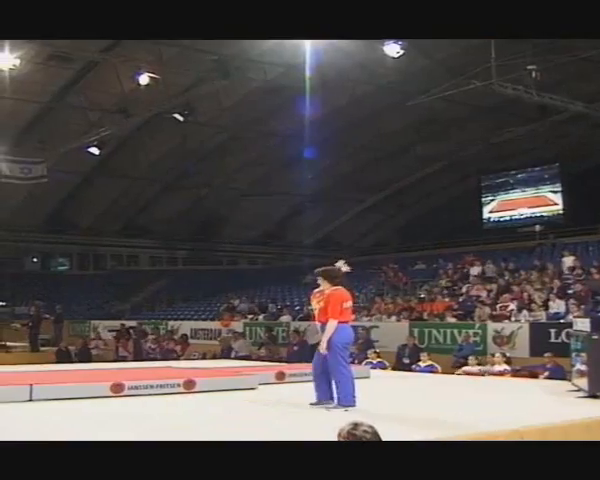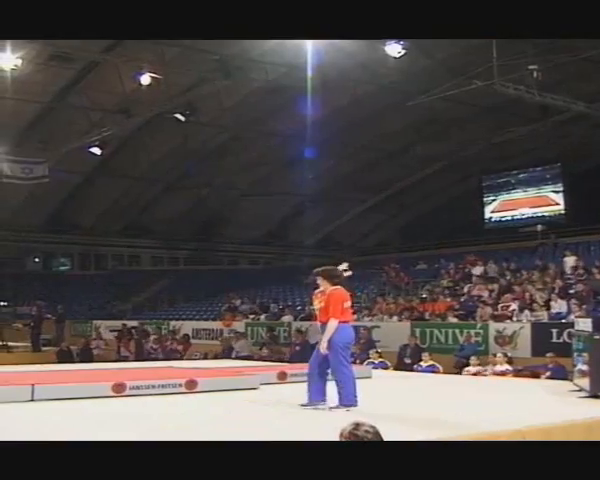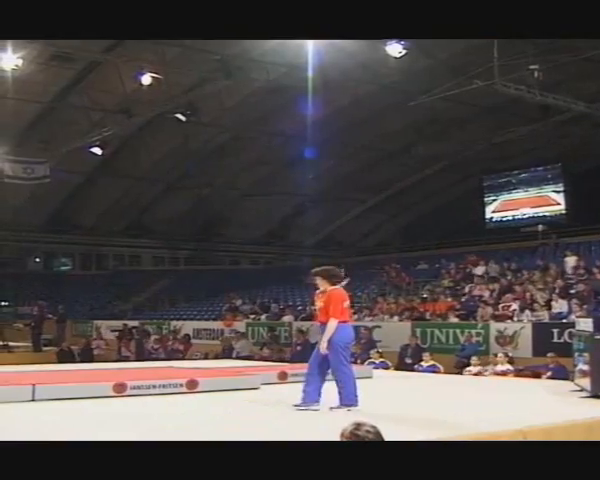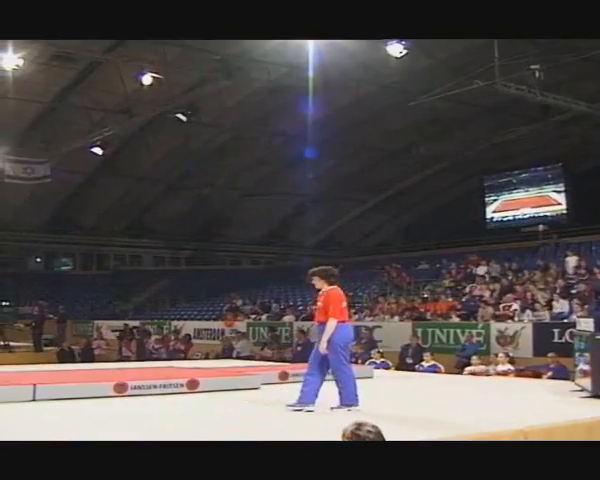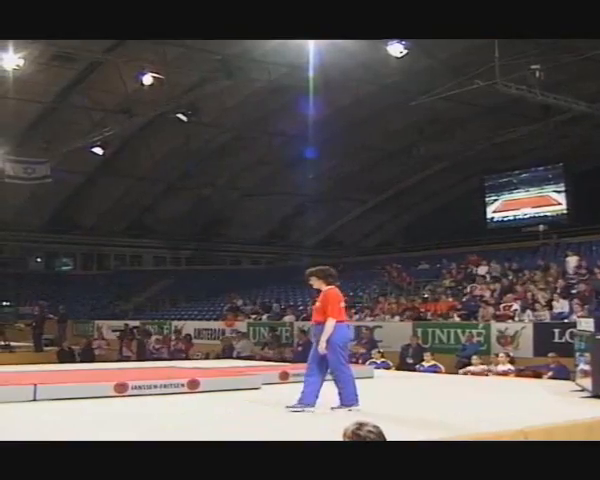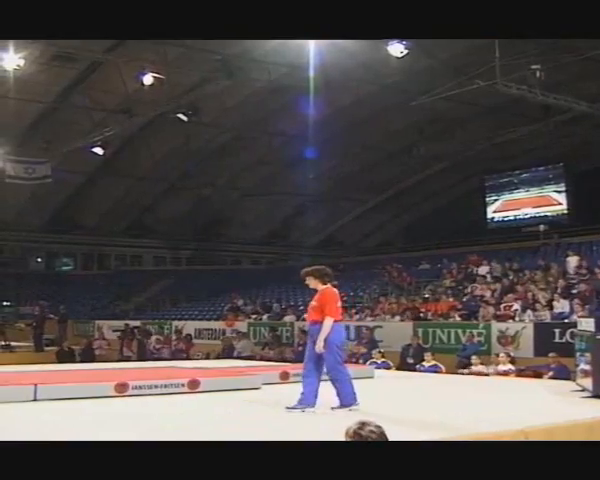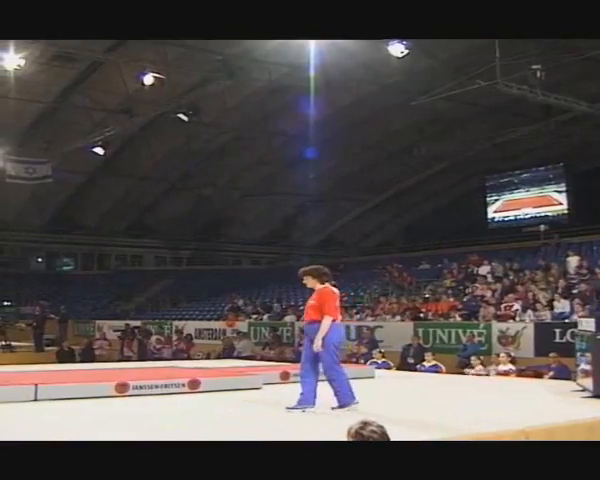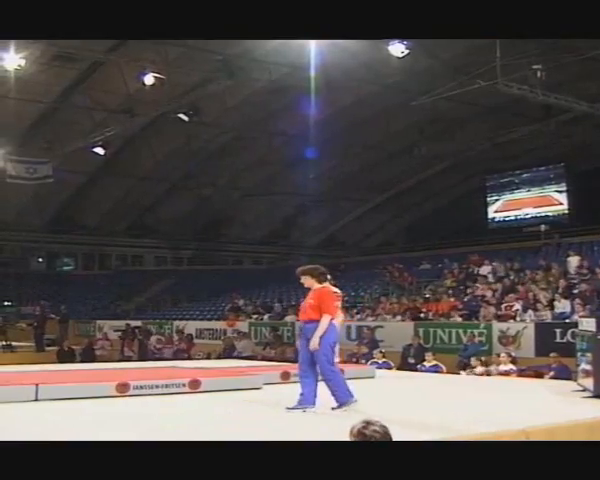
dt=0.1s
person 1, frame 1
left shoulder: (335, 295)
right shoulder: (341, 292)
left elbow: (333, 320)
left wrist: (324, 340)
left hip: (337, 334)
right hip: (340, 333)
left knee: (339, 368)
right knee: (320, 365)
left ankle: (346, 402)
right ankle: (325, 398)
person 1, frame 2
left shoulder: (335, 294)
right shoulder: (339, 292)
left elbow: (334, 320)
left wrist: (324, 340)
left hip: (338, 333)
right hip: (337, 333)
left knee: (341, 368)
right knee: (316, 365)
left ankle: (348, 401)
right ankle: (317, 398)
person 1, frame 3
left shoulder: (335, 294)
right shoulder: (332, 293)
left elbow: (334, 319)
left wrist: (324, 340)
left hip: (337, 334)
right hip: (333, 334)
left knee: (341, 369)
right knee: (316, 367)
left ankle: (349, 401)
right ankle: (311, 400)
person 1, frame 4
left shoulder: (333, 294)
right shoulder: (329, 293)
left elbow: (333, 319)
left wrist: (324, 340)
left hip: (336, 334)
right hip: (330, 334)
left knee: (341, 368)
right knee: (315, 368)
left ankle: (350, 401)
right ankle: (307, 400)
person 1, frame 5
left shoulder: (332, 294)
right shoulder: (326, 293)
left elbow: (332, 319)
left wrist: (323, 340)
left hip: (334, 334)
right hip: (324, 334)
left knee: (339, 368)
right knee: (314, 369)
left ankle: (350, 401)
right ankle: (307, 401)
person 1, frame 6
left shoulder: (329, 293)
right shoulder: (321, 293)
left elbow: (329, 318)
left wrist: (321, 339)
right wrist: (316, 338)
left hip: (330, 334)
right hip: (316, 333)
left knee: (336, 369)
right knee: (310, 369)
left ankle: (349, 401)
right ankle: (307, 402)
person 1, frame 7
left shoulder: (327, 292)
right shoulder: (317, 293)
left elbow: (328, 317)
left wrist: (319, 338)
right wrist: (310, 337)
left hip: (325, 333)
right hip: (312, 333)
left knee: (332, 368)
right knee: (307, 368)
left ankle: (347, 399)
right ankle: (306, 401)
person 1, frame 8
left shoulder: (325, 292)
right shoulder: (312, 293)
left elbow: (327, 316)
left wrist: (316, 336)
right wrist: (301, 337)
left hip: (322, 332)
right hip: (307, 332)
left knee: (326, 368)
right knee: (305, 368)
left ankle: (345, 398)
right ankle: (307, 401)
